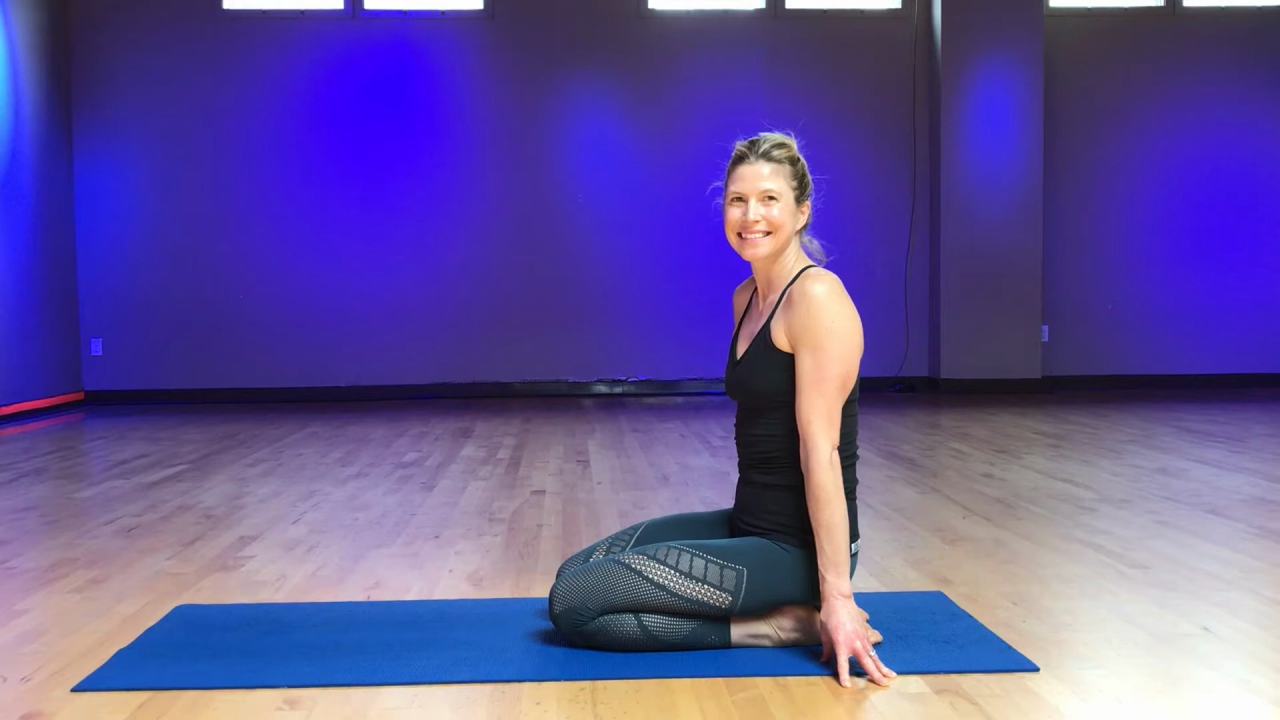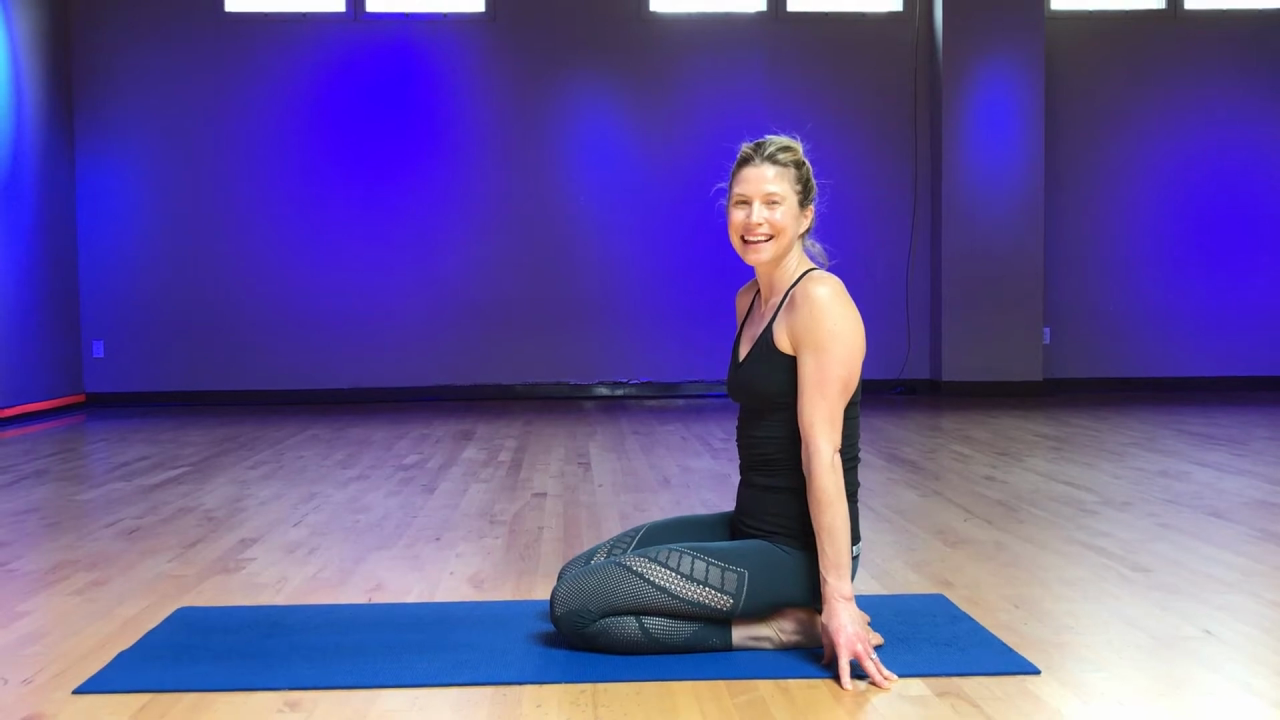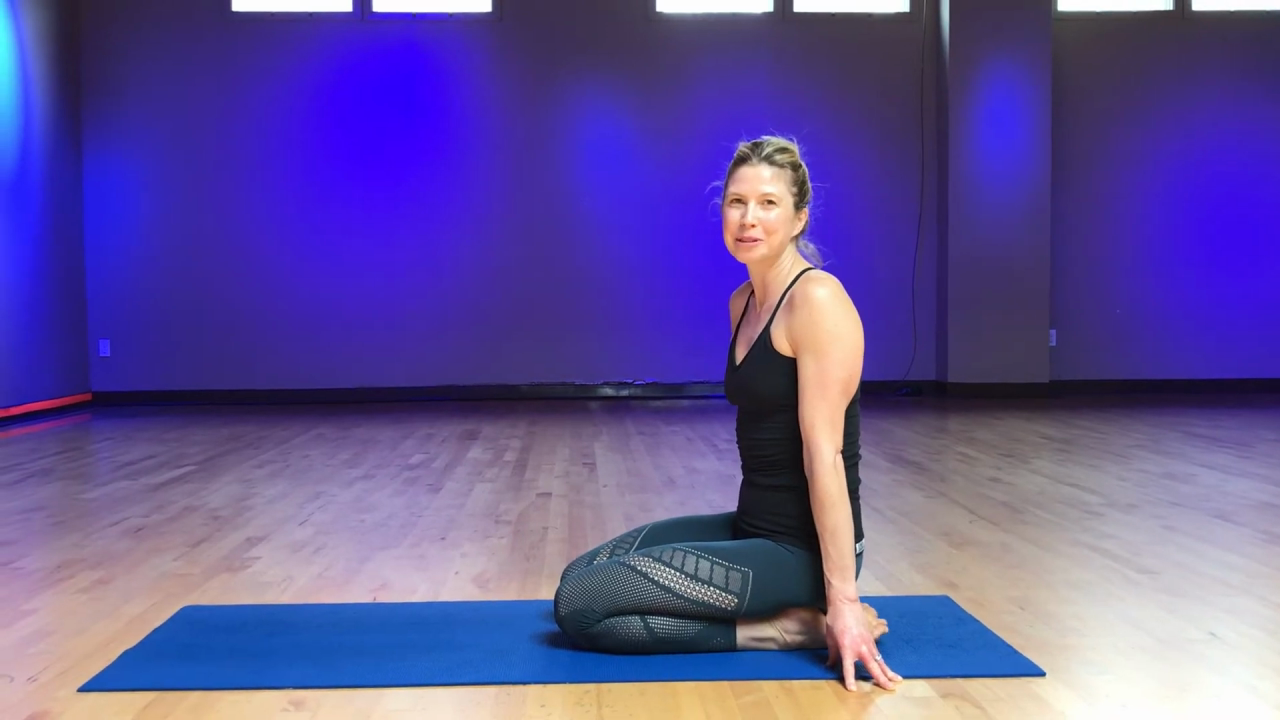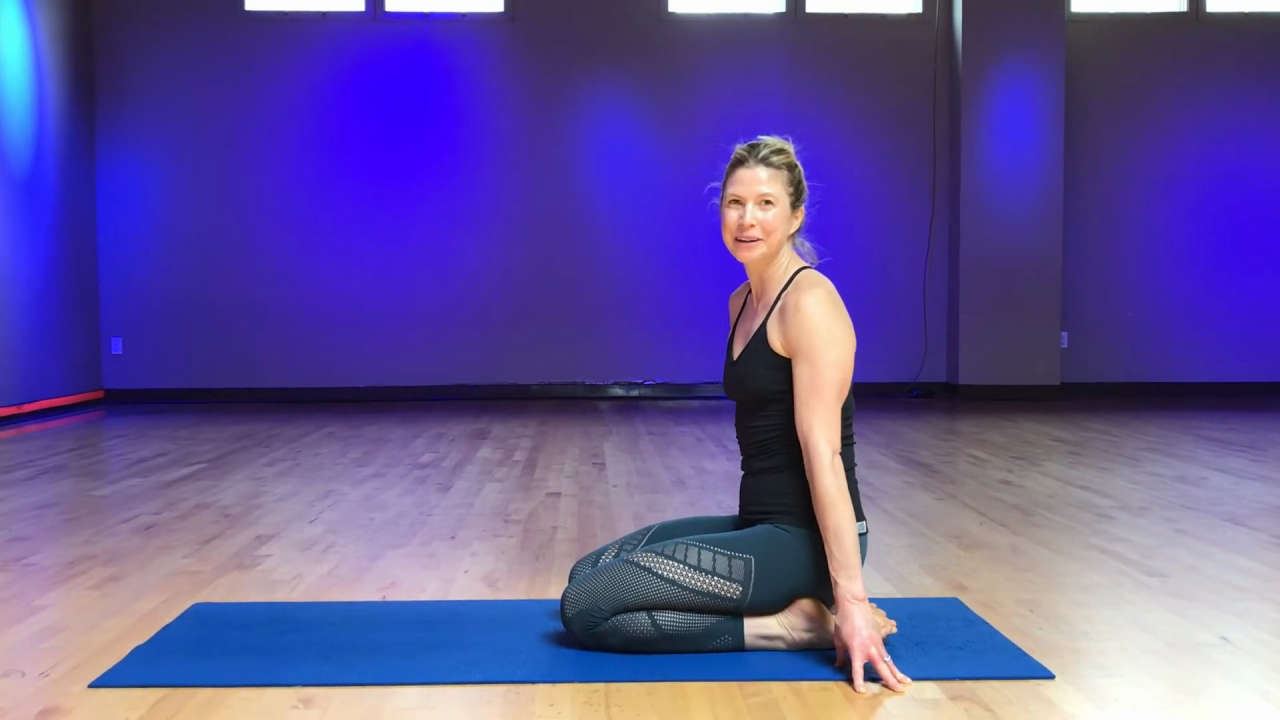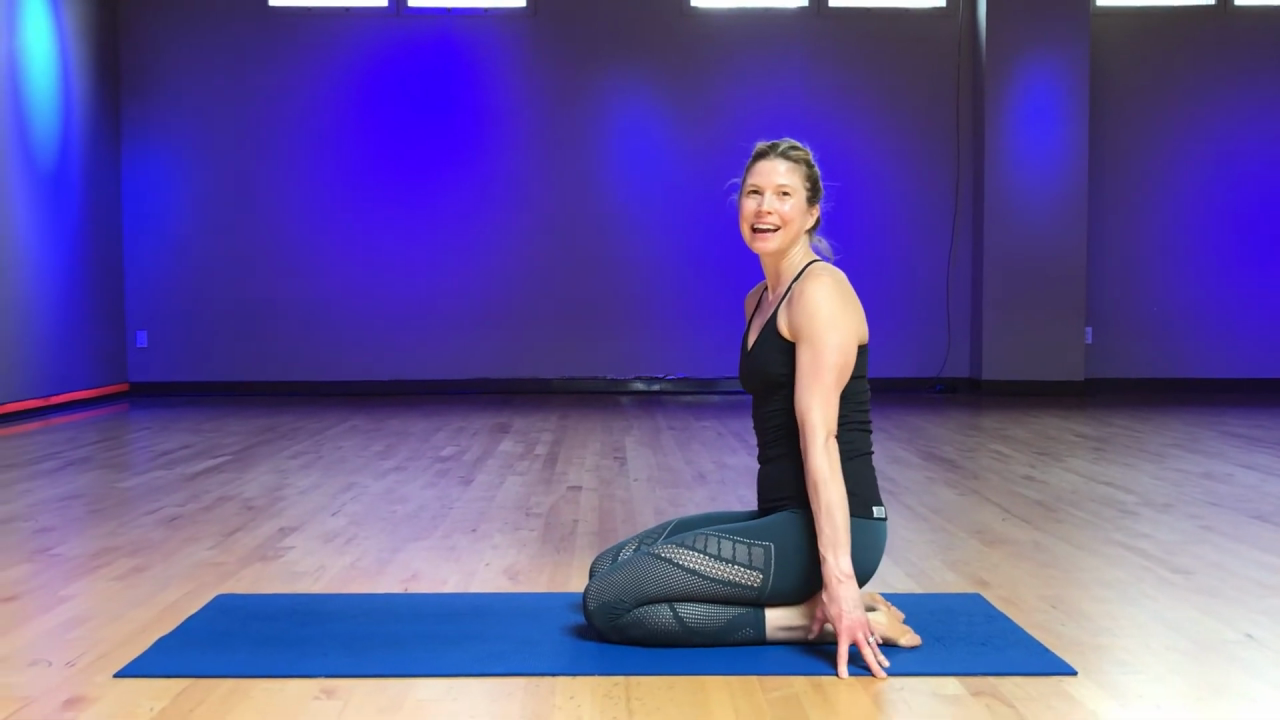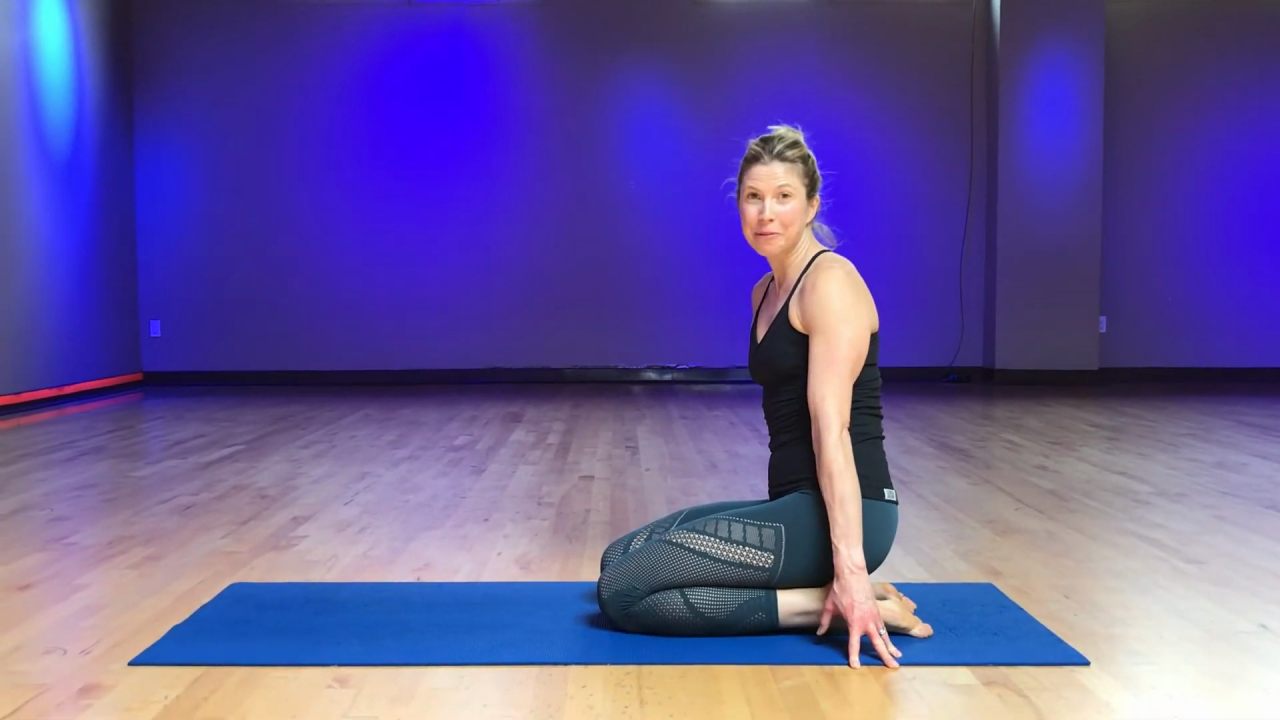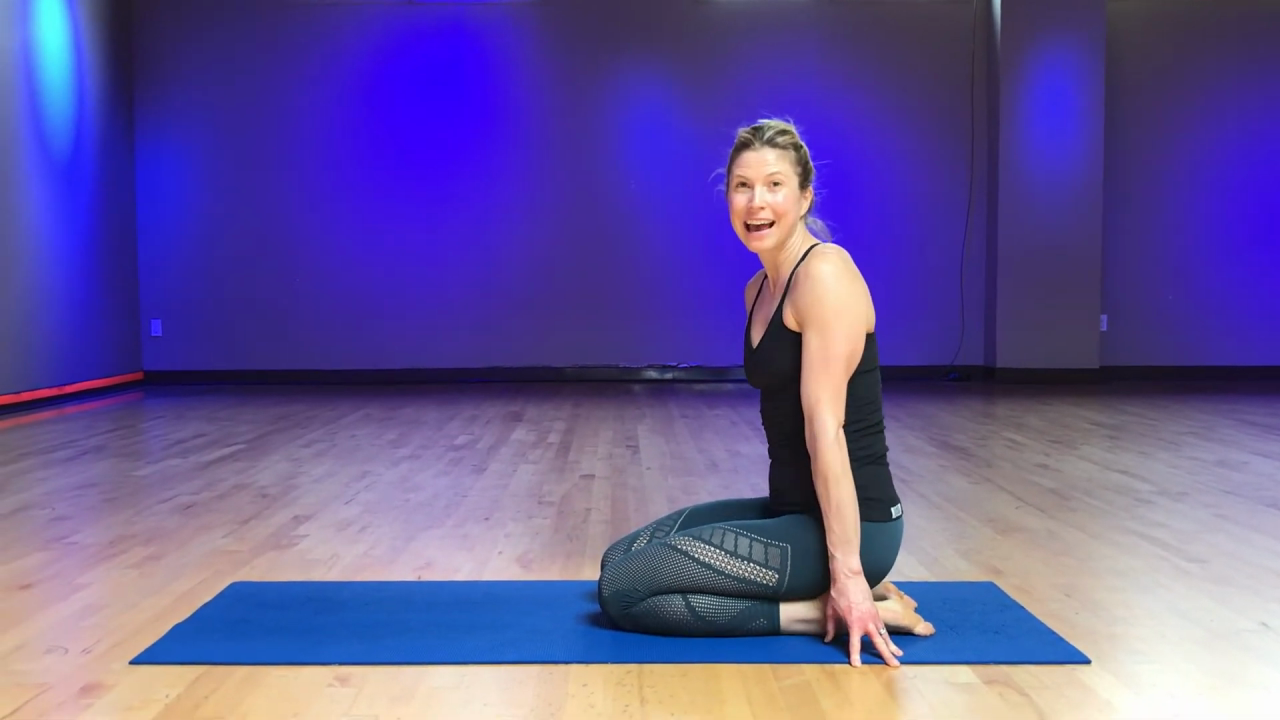
dt=0.7s
person 1, frame 1
left shoulder: (815, 297)
right shoulder: (745, 296)
left elbow: (821, 448)
left wrist: (836, 593)
left hip: (796, 544)
right hip: (751, 523)
left knee: (574, 601)
right knee: (574, 574)
left ankle: (784, 623)
right ankle: (780, 613)
person 1, frame 2
left shoulder: (818, 299)
right shoulder: (748, 299)
left elbow: (822, 451)
left wrist: (837, 596)
left hip: (796, 547)
right hip: (751, 526)
left knee: (576, 603)
right knee: (575, 576)
left ankle: (788, 625)
right ankle: (775, 616)
person 1, frame 3
left shoulder: (817, 299)
right shoulder: (742, 300)
left elbow: (824, 453)
left wrist: (841, 597)
left hip: (799, 547)
right hip: (755, 526)
left knee: (579, 604)
right knee: (579, 576)
left ankle: (791, 624)
right ankle: (780, 614)
person 1, frame 4
left shoulder: (809, 302)
right shoulder: (741, 301)
left elbow: (823, 455)
left wrist: (849, 596)
left hip: (802, 540)
right hip: (762, 525)
left knee: (584, 606)
right knee: (587, 575)
left ankle: (790, 623)
right ankle: (787, 609)
person 1, frame 5
left shoulder: (819, 290)
right shoulder: (758, 299)
left elbow: (820, 437)
left wrist: (838, 575)
left hip: (826, 527)
right hip: (785, 517)
left knee: (608, 600)
right knee: (607, 568)
left ankle: (816, 617)
right ankle: (809, 605)
person 1, frame 6
left shoulder: (830, 281)
right shoulder: (766, 291)
left elbow: (832, 429)
left wrist: (849, 566)
left hip: (836, 513)
right hip: (799, 505)
left knee: (622, 589)
right knee: (620, 558)
left ankle: (839, 601)
right ankle: (822, 592)
person 1, frame 7
left shoulder: (822, 273)
right shoulder: (759, 288)
left elbow: (827, 429)
left wrist: (846, 572)
left hip: (849, 524)
right hip: (795, 509)
left knee: (622, 588)
right knee: (621, 559)
left ankle: (840, 606)
right ankle: (834, 596)
